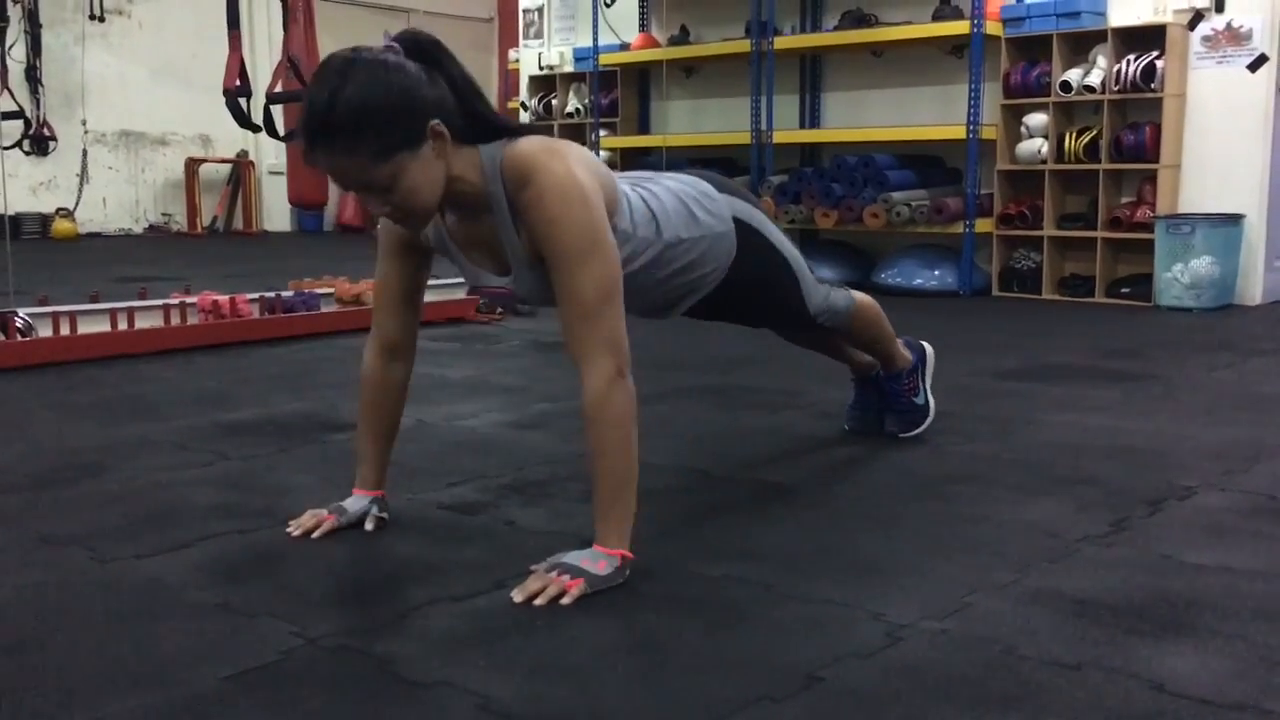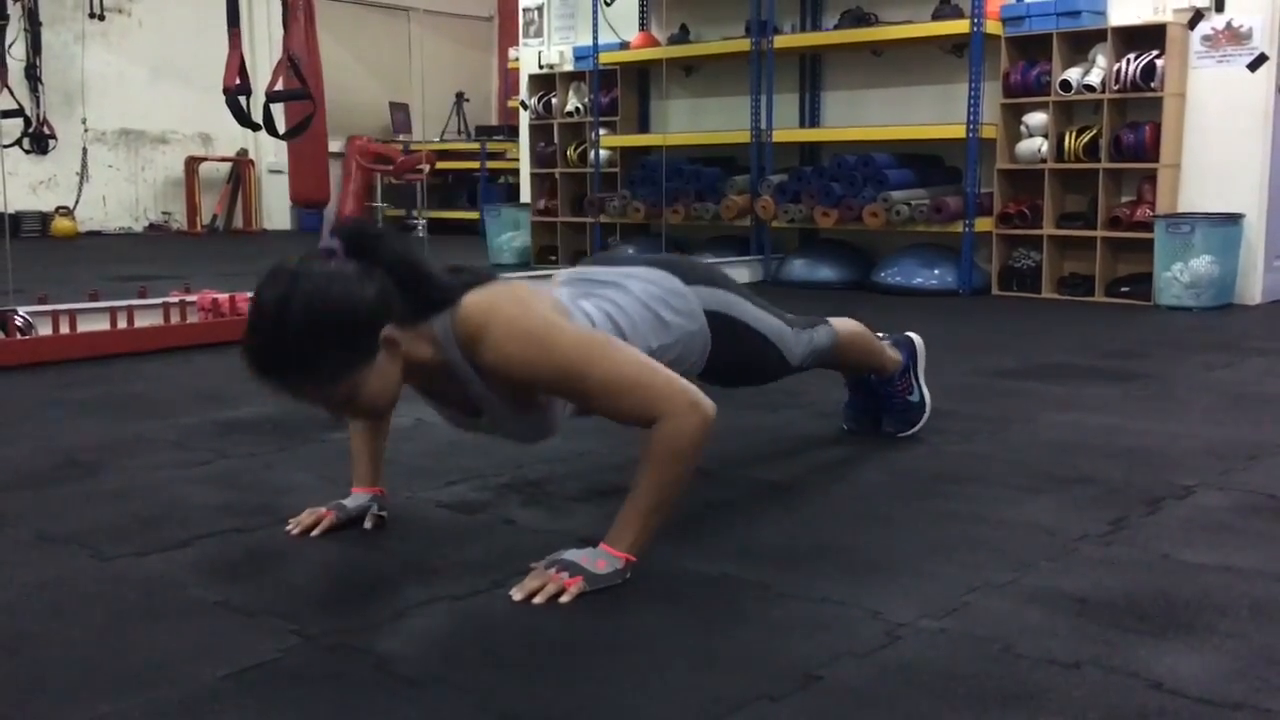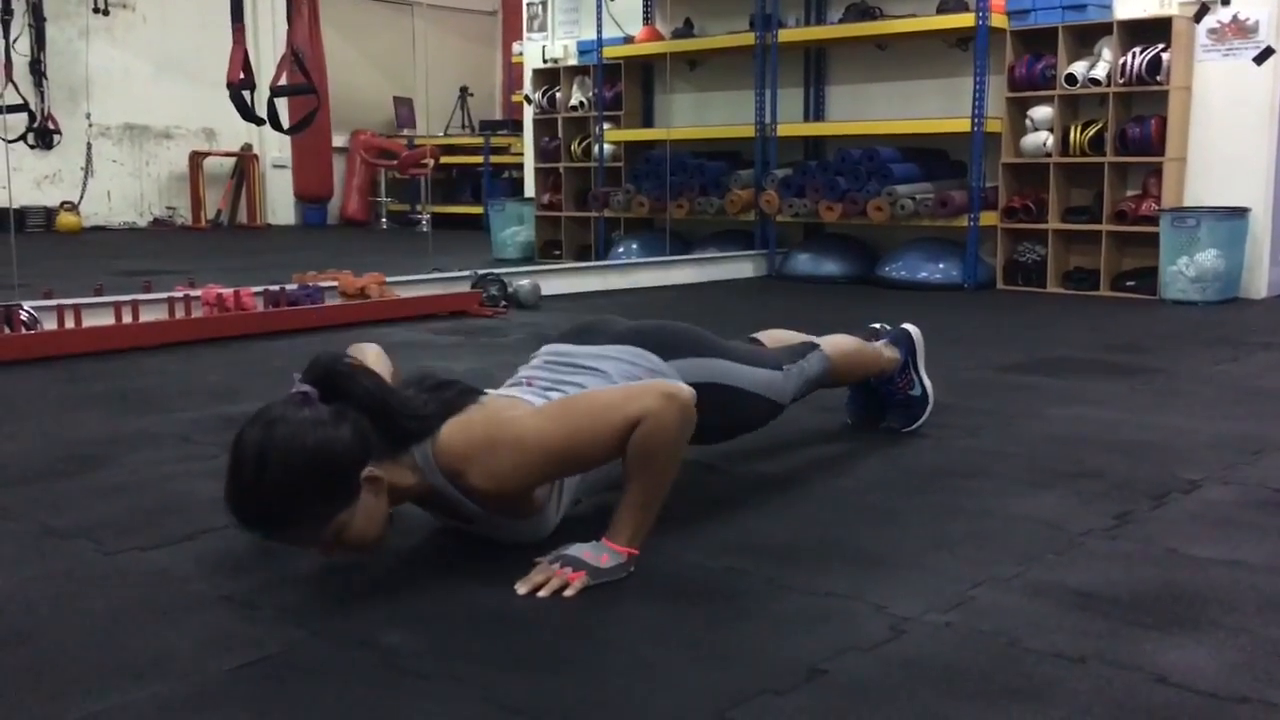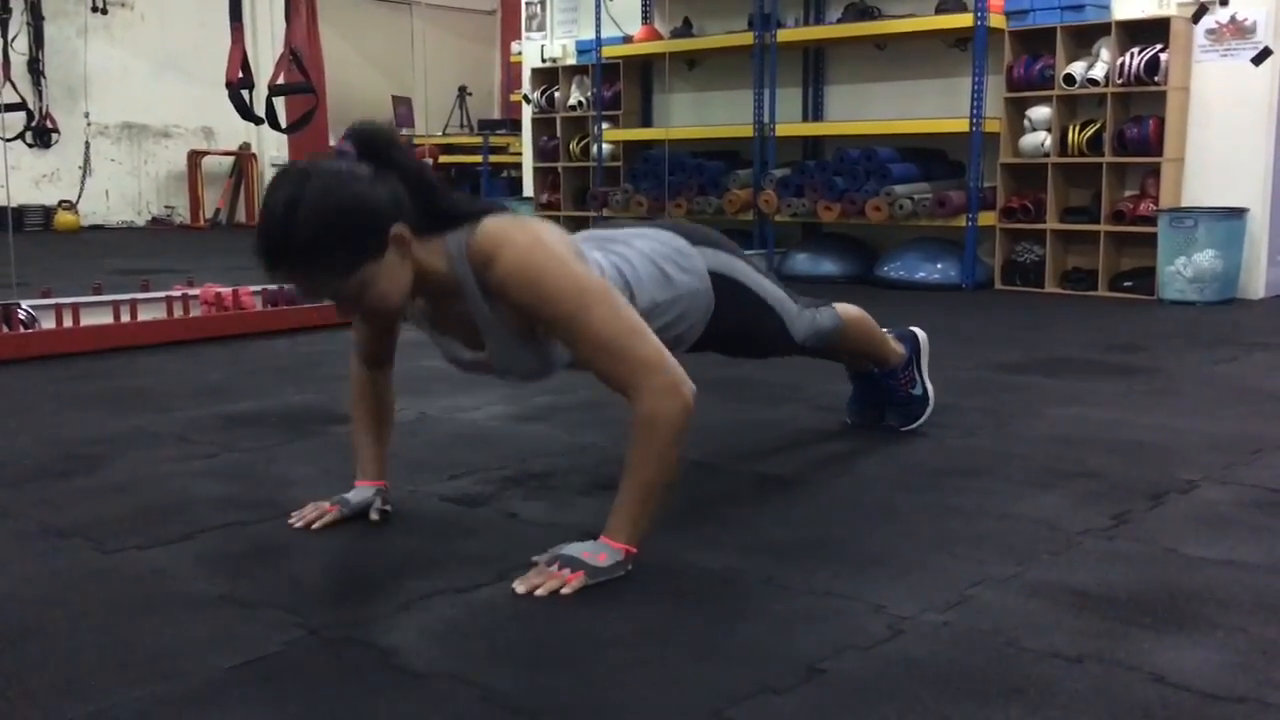
dt=0.4s
person 1, frame 1
left shoulder: (547, 180)
right shoulder: (415, 198)
left elbow: (605, 370)
right elbow: (389, 349)
left wrist: (610, 551)
right wrist: (367, 492)
left hip: (716, 234)
right hip: (654, 262)
left knee: (816, 310)
right knee: (795, 329)
left ankle: (903, 363)
right ankle: (868, 372)
person 1, frame 2
left shoulder: (503, 335)
right shoulder: (385, 326)
left elbow: (688, 413)
left wrist: (615, 550)
right wrist: (364, 488)
left hip: (682, 314)
right hip: (602, 295)
left knee: (798, 347)
right knee: (786, 346)
left ankle: (892, 361)
right ankle: (868, 386)
person 1, frame 3
left shoulder: (479, 455)
right shoulder: (370, 423)
left elbow: (671, 405)
right elbow: (367, 354)
left wrist: (617, 547)
right wrist: (357, 513)
left hip: (667, 377)
right hip: (585, 361)
left knee: (790, 377)
right knee: (760, 353)
left ankle: (890, 352)
right ankle: (870, 341)
person 1, frame 4
left shoulder: (516, 261)
right shoulder: (386, 254)
left elbow: (668, 391)
right elbow: (371, 366)
left wrist: (615, 544)
right wrist: (368, 481)
left hip: (691, 283)
right hip: (617, 271)
left knee: (808, 332)
right knee: (792, 346)
left ankle: (898, 352)
right ankle: (864, 380)
